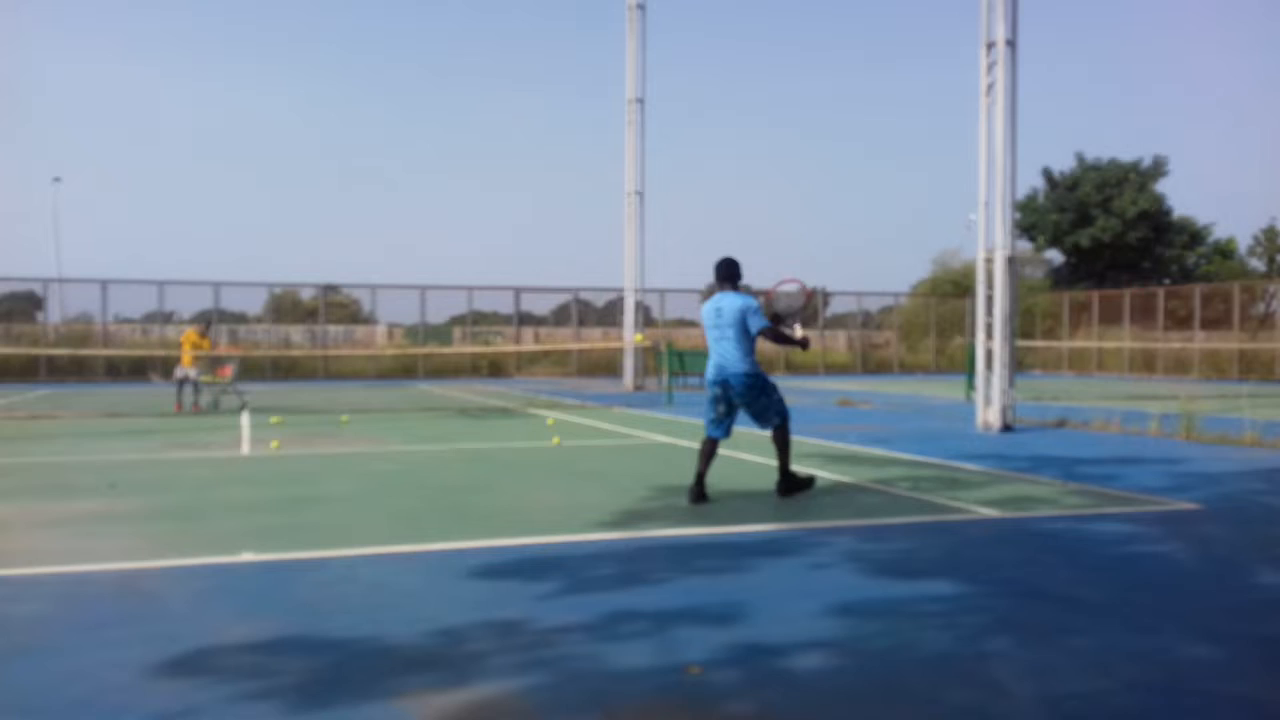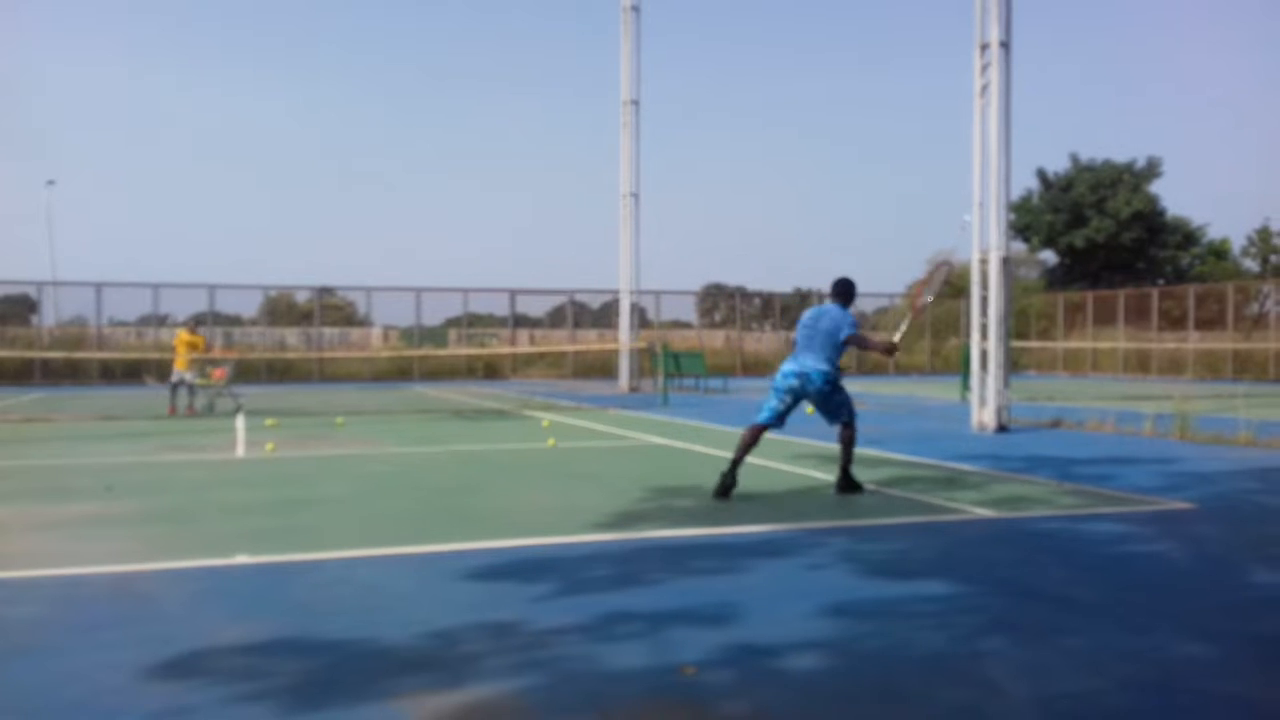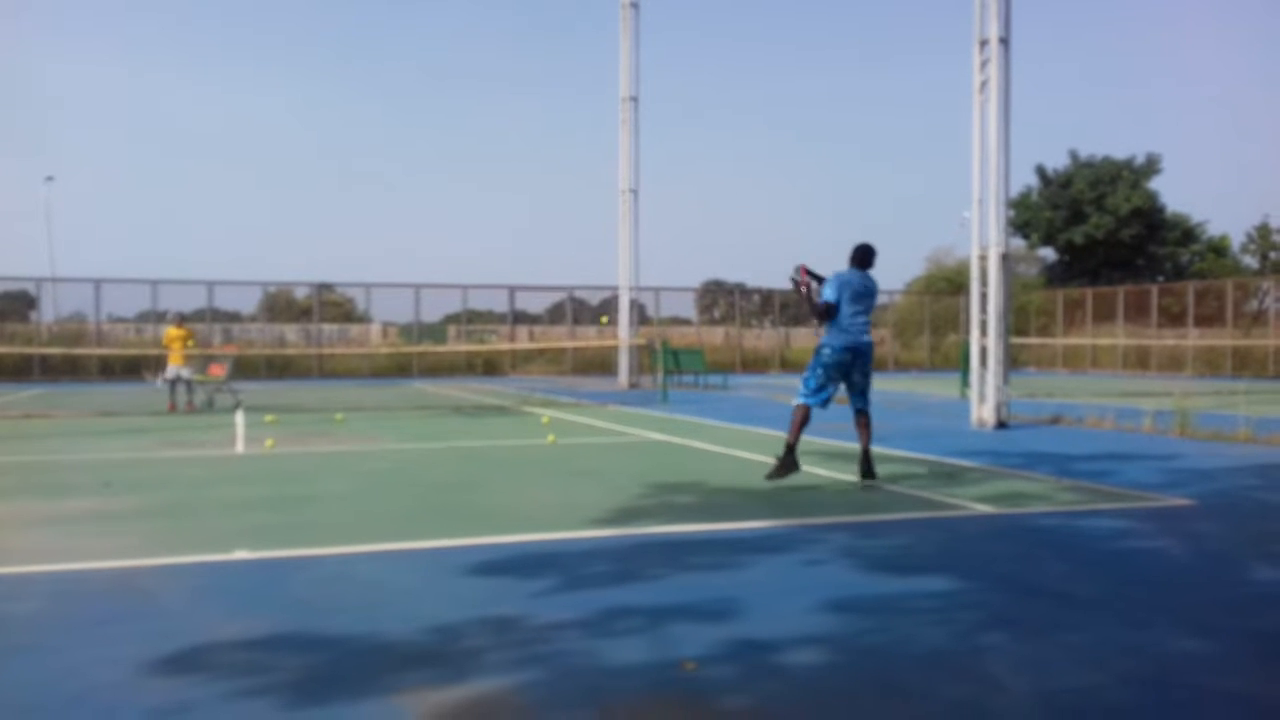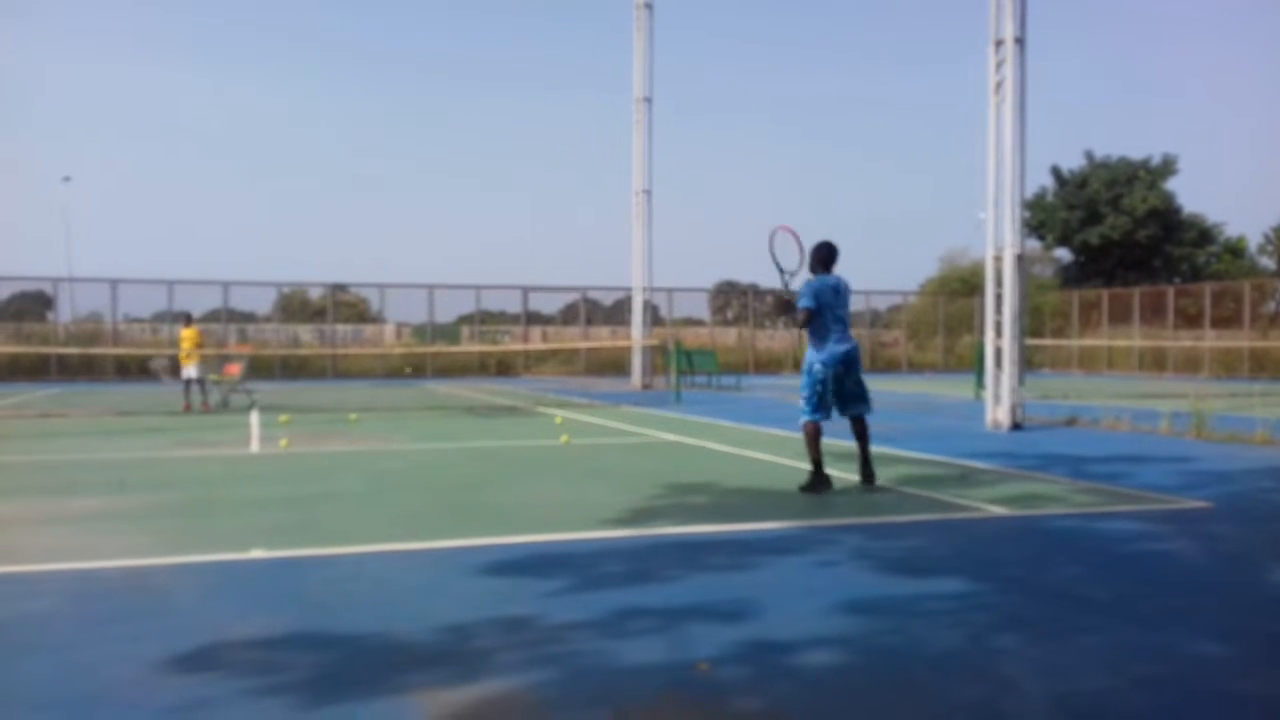
dt=0.5s
person 1, frame 1
left shoulder: (706, 309)
right shoulder: (747, 303)
right elbow: (769, 334)
left wrist: (769, 321)
right wrist: (797, 342)
left hip: (715, 377)
right hip: (744, 376)
left knee: (713, 433)
right knee: (779, 419)
left ankle: (698, 484)
right ankle: (785, 479)
person 1, frame 2
left shoulder: (809, 314)
right shoulder: (845, 318)
right elbow: (852, 338)
right wrist: (879, 346)
left hip: (789, 372)
right hip: (819, 376)
left knee: (761, 423)
right knee: (847, 421)
left ankle: (732, 470)
right ankle: (845, 478)
person 1, frame 3
left shoulder: (839, 279)
right shoulder: (872, 286)
left elbow: (822, 314)
left wrist: (809, 295)
right wrist: (814, 282)
left hip: (834, 349)
right hip: (862, 349)
left knee: (803, 401)
right knee: (860, 407)
left ankle: (789, 455)
right ankle: (865, 461)
person 1, frame 4
left shoulder: (812, 286)
right shoulder: (842, 285)
left elbow: (803, 321)
left wrist: (791, 309)
right wrist: (796, 306)
left hip: (823, 359)
right hip: (849, 354)
left knee: (811, 417)
right knee: (856, 412)
left ankle: (818, 475)
right ankle: (866, 466)
